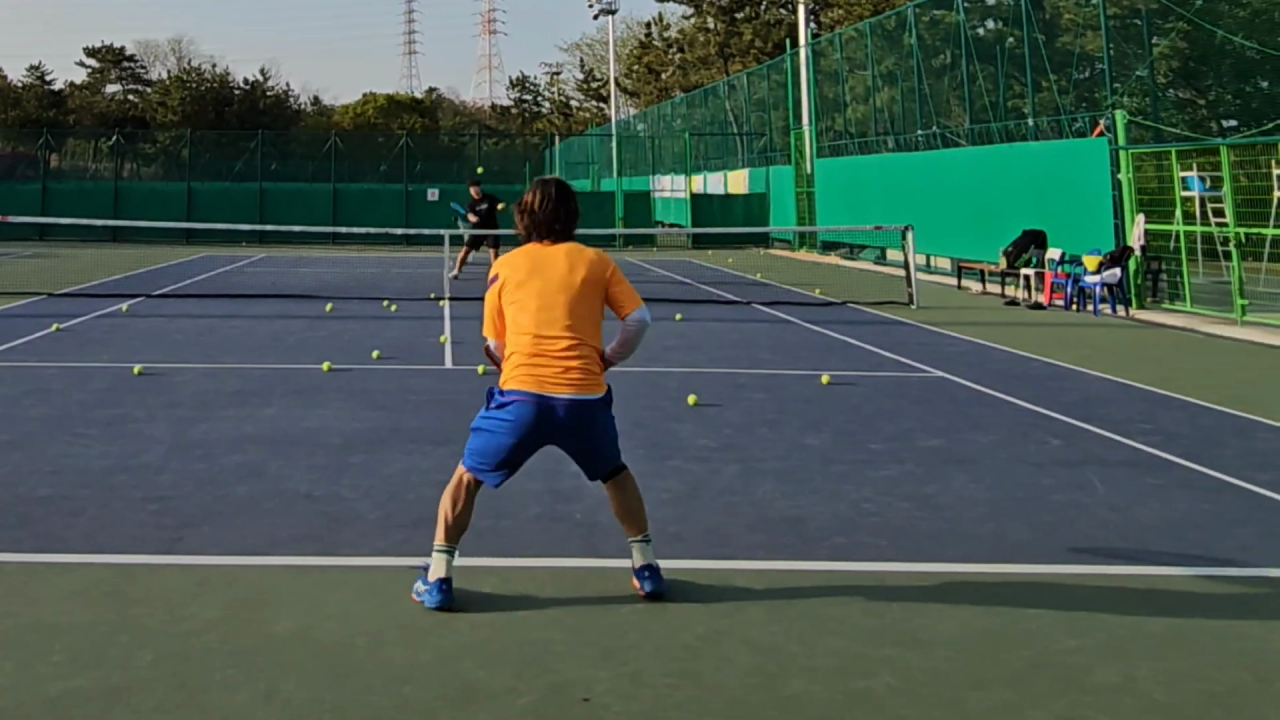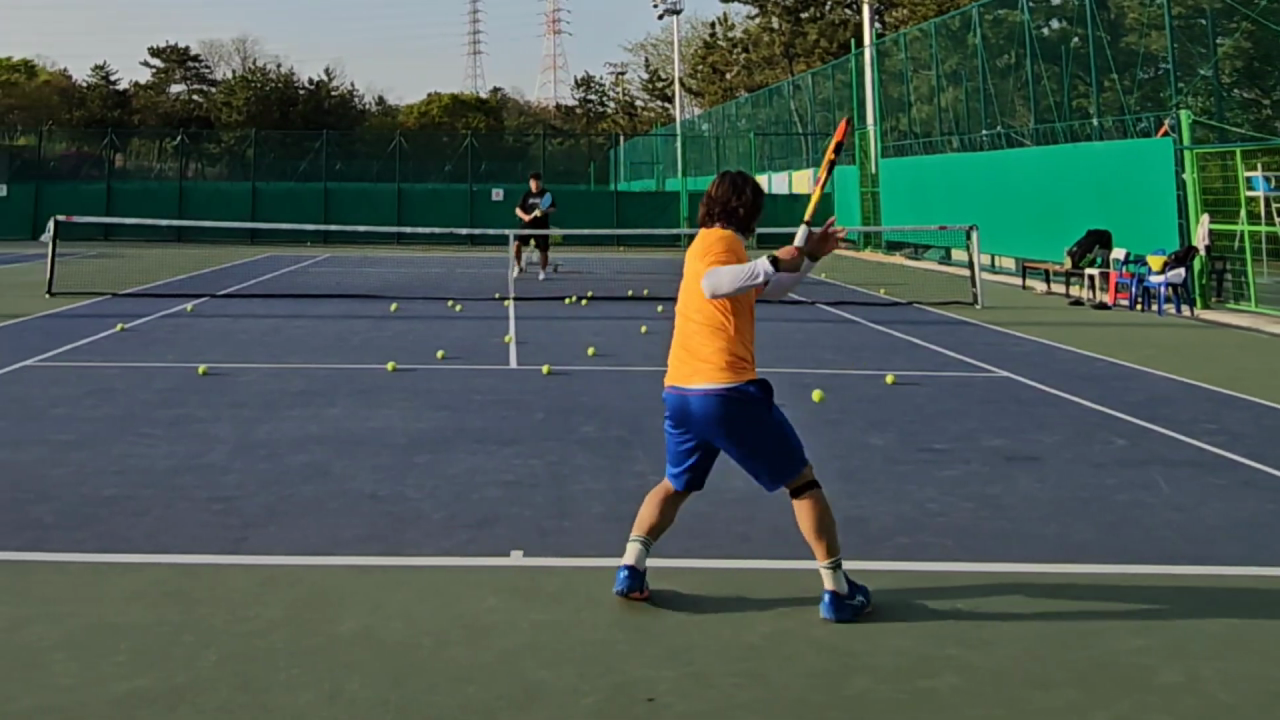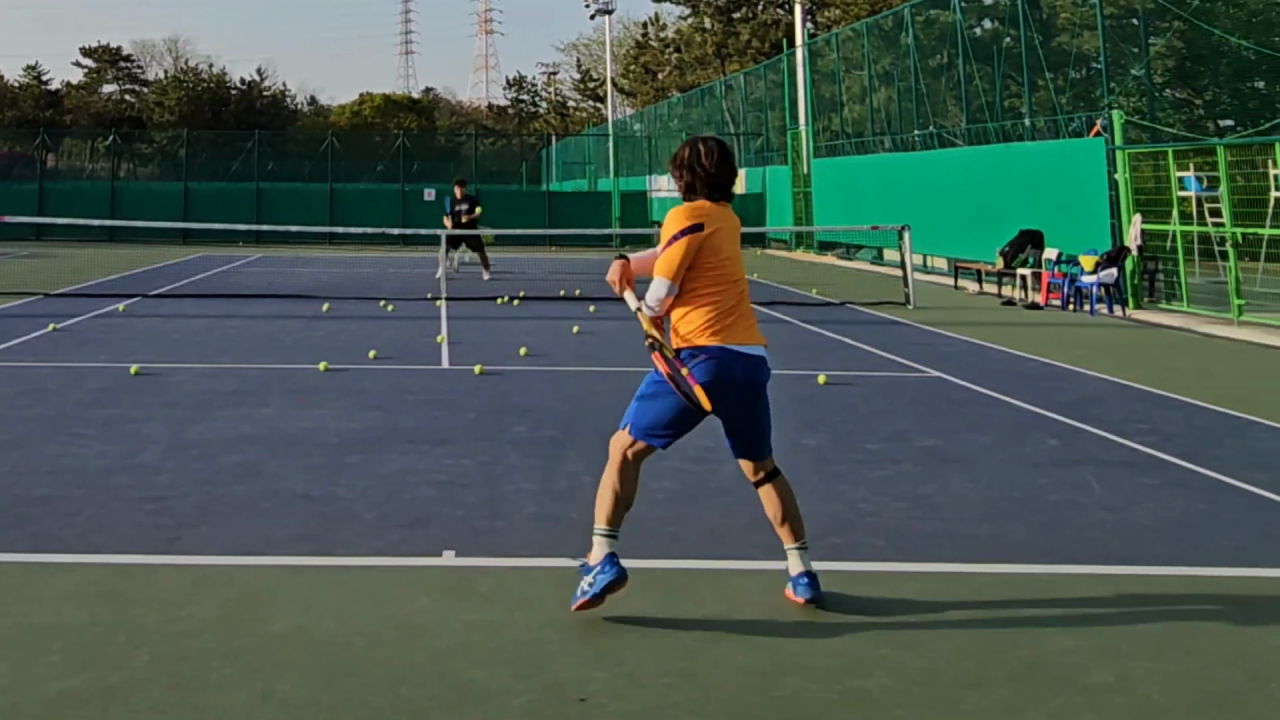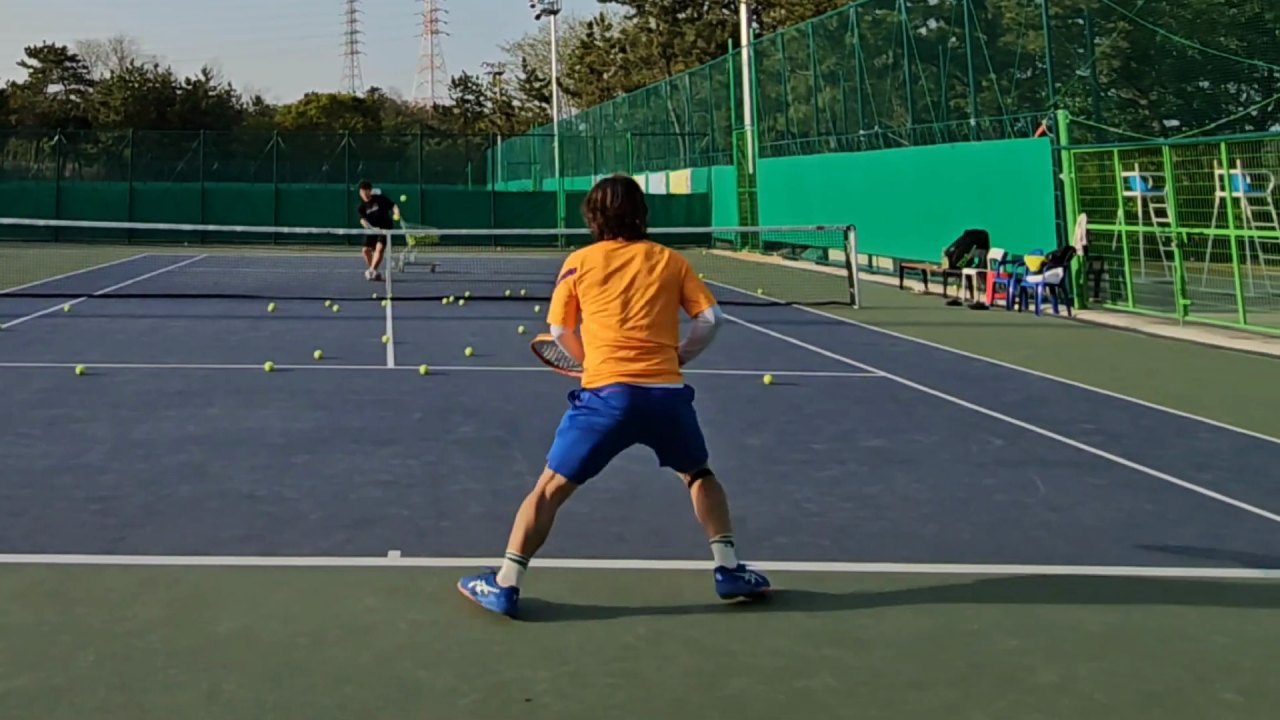
dt=0.7s
person 1, frame 1
left shoulder: (505, 266)
right shoulder: (596, 261)
left elbow: (494, 343)
right elbow: (638, 320)
right wrist: (609, 360)
left hip: (522, 396)
right hip: (583, 399)
left knee: (467, 477)
right knee: (613, 471)
left ankle: (438, 577)
right ankle: (645, 567)
person 1, frame 2
left shoulder: (704, 241)
right shoulder: (722, 239)
left elbow: (753, 292)
right elbow: (714, 284)
left wrist: (806, 257)
right wrist: (772, 264)
left hip: (680, 392)
right hip: (726, 391)
left knee: (674, 488)
right knee: (802, 481)
left ankle: (631, 566)
right ankle: (837, 590)
person 1, frame 3
left shoulder: (688, 215)
right shoulder: (729, 220)
left elbow: (661, 292)
left wrist: (646, 309)
right wrist: (628, 264)
left hip: (702, 355)
right hip: (749, 359)
left knee: (625, 450)
right knee: (760, 467)
left ankle: (603, 561)
right ankle: (803, 576)
person 1, frame 4
left shoulder: (579, 262)
right shoulder: (670, 260)
left elbow: (559, 331)
right elbow: (711, 319)
left hip: (607, 394)
right hip: (665, 393)
left knee: (551, 487)
right knee: (699, 473)
left ankle: (505, 583)
right ankle: (727, 569)
